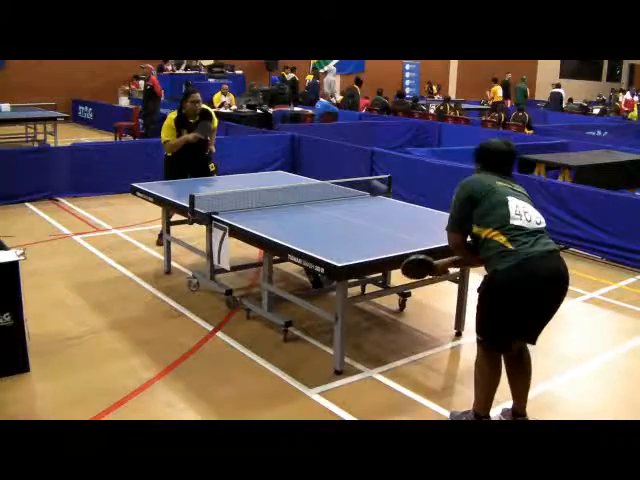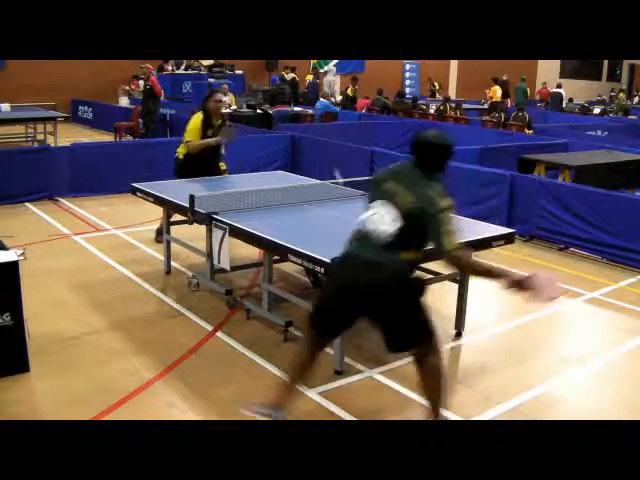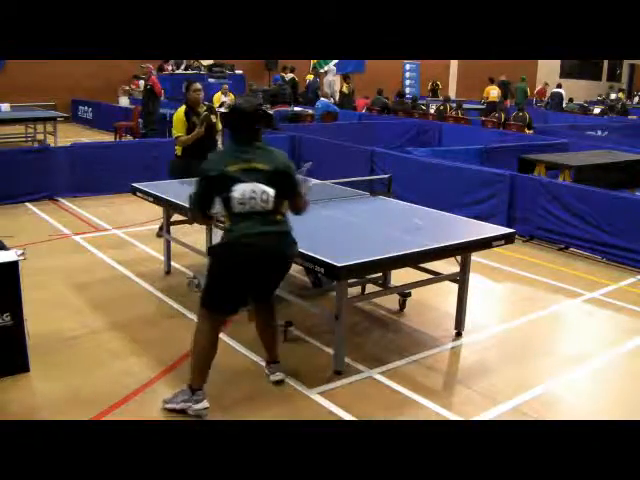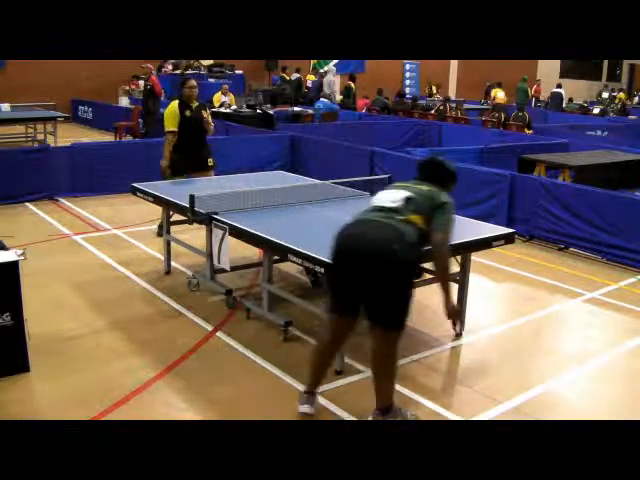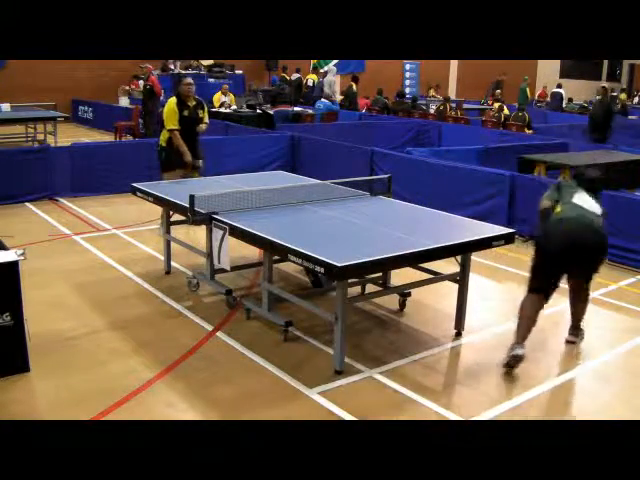
dt=1s
person 1, frame 1
left shoulder: (471, 185)
right shoulder: (517, 190)
left elbow: (456, 241)
left wrist: (472, 257)
left hip: (516, 275)
right hip: (555, 270)
left knee: (489, 346)
right knee: (516, 342)
left ankle: (479, 416)
right ankle: (518, 413)
person 1, frame 2
left shoulder: (386, 175)
right shoulder: (437, 201)
right elbow: (458, 258)
right wrist: (505, 275)
left hip: (347, 270)
right hip: (388, 279)
left knee: (315, 340)
right knee: (425, 347)
left ankle: (274, 406)
right ankle: (435, 418)
person 1, frame 3
left shoulder: (214, 163)
right shoulder: (280, 159)
left elbow: (197, 212)
right elbow: (299, 207)
right wrist: (296, 194)
left hip: (239, 248)
right hip: (278, 248)
left knee: (211, 316)
right knee: (261, 300)
left ankle: (194, 393)
right ankle: (274, 365)
person 1, frame 4
left shoulder: (393, 187)
right shoulder: (442, 200)
right elbow: (440, 247)
right wrist: (447, 297)
left hip: (350, 237)
right hip: (390, 249)
left knee: (339, 325)
right knee: (386, 333)
left ankle: (309, 395)
right ankle: (385, 411)
person 1, frame 5
left shoulder: (562, 185)
right shoulder: (597, 205)
left elbow: (544, 208)
left wrist: (546, 239)
left hip: (559, 231)
right hip: (593, 238)
left knee: (536, 293)
right knee: (580, 284)
left ankle: (518, 345)
right ankle: (575, 330)
person 2, frame 1
left shoulder: (207, 112)
right shoulder: (173, 119)
left elbow: (213, 127)
right elbow: (167, 147)
left wrist: (211, 143)
right wrist: (186, 138)
left hip: (202, 157)
right hip: (177, 160)
right ankle: (164, 232)
person 2, frame 2
left shoulder: (222, 118)
right shoulder: (198, 120)
right elbow: (191, 147)
left wrist: (220, 144)
right wrist: (213, 141)
left hip: (210, 159)
right hip: (188, 160)
right ankle: (161, 229)
person 2, frame 3
left shoulder: (211, 110)
right shoulder: (181, 113)
left elbow: (217, 130)
right elbow: (180, 141)
left wrist: (218, 143)
right wrist: (197, 134)
left hip: (208, 157)
right hip: (186, 158)
right ankle: (164, 225)
person 2, frame 4
left shoulder: (202, 107)
right shoulder: (175, 107)
left elbow: (209, 130)
right elbow: (170, 134)
left wrist: (209, 126)
right wrist: (165, 158)
left hip: (201, 151)
right hip: (179, 153)
right ankle: (163, 223)
person 2, frame 5
left shoulder: (200, 103)
right shoulder: (173, 104)
left elbow: (205, 121)
right elbow: (172, 131)
left wrist: (203, 126)
right wrist: (185, 153)
left hip: (192, 147)
right hip: (172, 148)
